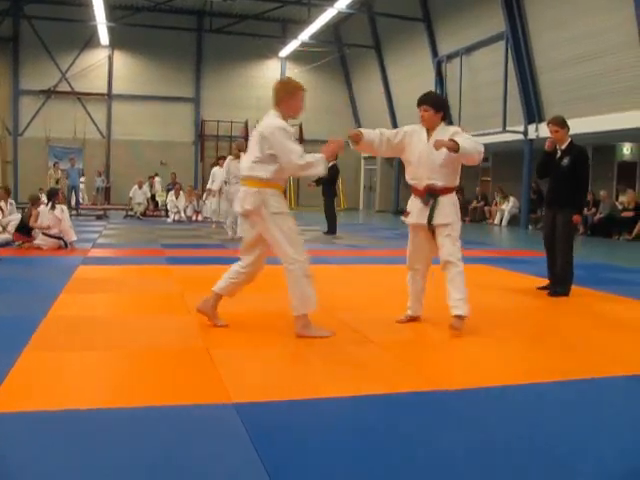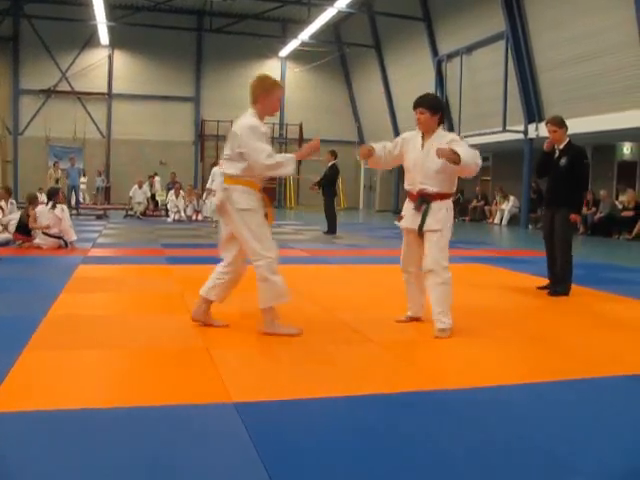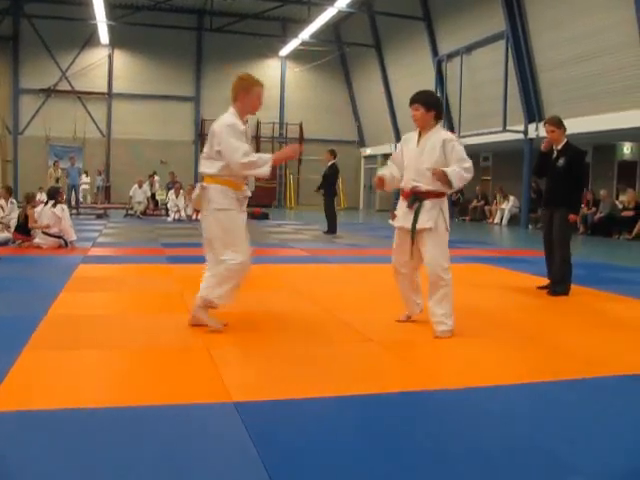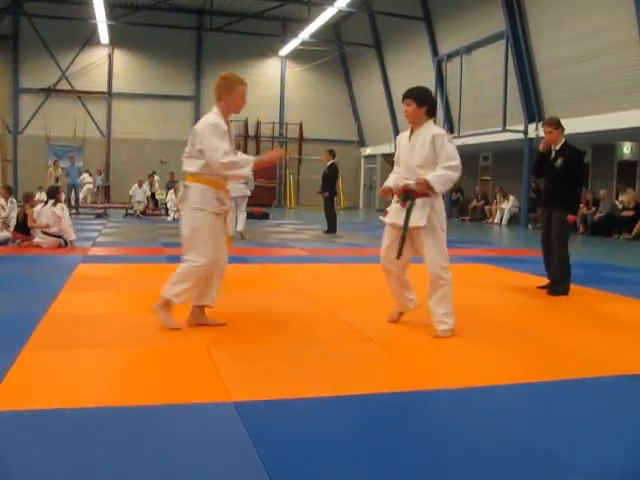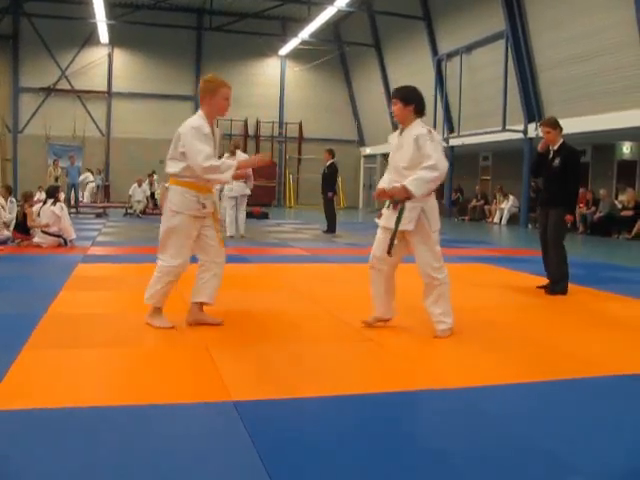
dt=0.1s
person 1, frame 1
left shoulder: (266, 125)
right shoulder: (277, 127)
right elbow: (298, 164)
right wrist: (327, 154)
left hip: (254, 195)
right hip: (264, 197)
left knee: (251, 260)
right knee: (296, 259)
left ankle: (209, 303)
person 1, frame 2
left shoulder: (251, 124)
right shoulder: (249, 126)
right elbow: (265, 163)
left wrist: (292, 158)
right wrist: (301, 154)
left hip: (243, 195)
right hip: (240, 197)
left knee: (235, 260)
right knee: (266, 256)
left ankle: (201, 308)
right ankle: (270, 319)
person 1, frame 3
left shoulder: (235, 124)
right shoulder: (227, 124)
right elbow: (241, 162)
left wrist: (273, 159)
right wrist: (280, 156)
left hip: (228, 195)
right hip: (219, 196)
left knee: (225, 258)
right knee: (235, 257)
left ankle: (201, 310)
right ankle: (202, 307)
person 1, frame 4
left shoulder: (223, 124)
right shoulder: (210, 124)
right elbow: (223, 162)
left wrist: (251, 165)
right wrist: (262, 160)
left hip: (215, 196)
right hip: (201, 196)
left knee: (215, 258)
right knee: (199, 259)
left ankle: (198, 312)
right ankle: (164, 305)
person 1, frame 5
left shoulder: (208, 127)
right shoulder: (193, 128)
right elbow: (204, 166)
left wrist: (235, 171)
right wrist: (246, 164)
left hip: (200, 200)
right hip: (183, 198)
left knee: (213, 256)
right knee: (173, 259)
left ankle: (196, 311)
right ankle: (154, 311)
person 2, frame 1
left shoulder: (454, 134)
right shoulder: (409, 134)
left elbow: (476, 152)
right elbow: (382, 139)
left wrist: (453, 145)
right wrist: (360, 135)
left hip: (444, 204)
right hip: (418, 203)
left knee: (450, 258)
right knee: (415, 261)
left ankle: (459, 312)
right ankle: (414, 310)
person 2, frame 2
left shoulder: (450, 140)
right shoulder: (409, 139)
left elbow: (473, 163)
right elbow: (387, 154)
left wrist: (454, 156)
right wrist: (369, 151)
left hip: (438, 209)
right hip: (413, 208)
left knee: (434, 265)
right knee: (410, 264)
left ankle: (442, 323)
right ankle: (416, 310)
person 2, frame 3
left shoulder: (446, 140)
right shoulder: (408, 140)
left elbow: (465, 169)
right elbow: (397, 167)
left wrist: (447, 175)
right wrist: (384, 177)
left hip: (433, 208)
right hip: (407, 207)
left knee: (437, 267)
right knee: (402, 265)
left ankle: (444, 323)
right ankle: (413, 309)
person 2, frame 4
left shoulder: (437, 135)
right shoulder: (403, 137)
left elbow: (453, 168)
left wrist: (429, 183)
right wrist: (390, 185)
left hip: (426, 206)
right hip: (401, 205)
left knee: (437, 265)
right knee: (390, 261)
left ankle: (445, 322)
right ankle: (406, 302)
person 2, frame 5
left shoulder: (424, 135)
right shoulder: (396, 137)
left elbow: (437, 169)
left wrist: (408, 189)
right wrist: (383, 186)
left hip: (418, 207)
right hip: (395, 207)
left knee: (430, 266)
right knee: (379, 262)
left ankle: (443, 322)
right ankle: (382, 312)
person 3, frame 1
left shoulder: (578, 152)
right shoulder: (552, 152)
left elbow: (583, 184)
right elbow: (541, 174)
left wrist: (579, 211)
right wrist: (547, 153)
left hip: (568, 207)
right hip: (551, 204)
left knee: (563, 246)
right knee: (550, 244)
left ankle: (562, 286)
right ankle: (554, 281)
person 3, frame 2
left shoulder: (576, 152)
right shoulder: (551, 152)
left elbow: (581, 183)
right elbow: (540, 173)
left wrist: (577, 209)
right wrist: (545, 152)
left hip: (566, 206)
right hip: (550, 204)
left knee: (562, 245)
right knee: (550, 244)
left ankle: (562, 285)
right ankle: (554, 280)
person 3, frame 3
left shoulder: (574, 152)
right shoulder: (549, 152)
left elbow: (579, 183)
right elbow: (538, 173)
left wrist: (575, 210)
right wrist: (543, 153)
left hip: (565, 206)
right hip: (549, 204)
left knee: (561, 244)
right knee: (549, 244)
left ankle: (562, 285)
right ankle: (554, 280)
person 3, frame 4
left shoulder: (573, 153)
right shoulder: (548, 152)
left elbow: (577, 184)
right elbow: (537, 173)
left wrist: (573, 210)
right wrist: (541, 153)
left hip: (563, 206)
right hip: (547, 204)
left knee: (559, 243)
right knee: (547, 243)
left ankle: (562, 284)
right ankle: (554, 280)
person 3, frame 5
left shoulder: (570, 153)
right shoulder: (546, 152)
left elbow: (574, 184)
right elbow: (535, 173)
left wrist: (570, 210)
right wrist: (540, 153)
left hip: (560, 206)
right hip: (546, 204)
left knee: (555, 242)
right knee: (546, 243)
left ankle: (560, 284)
right ankle: (553, 280)
